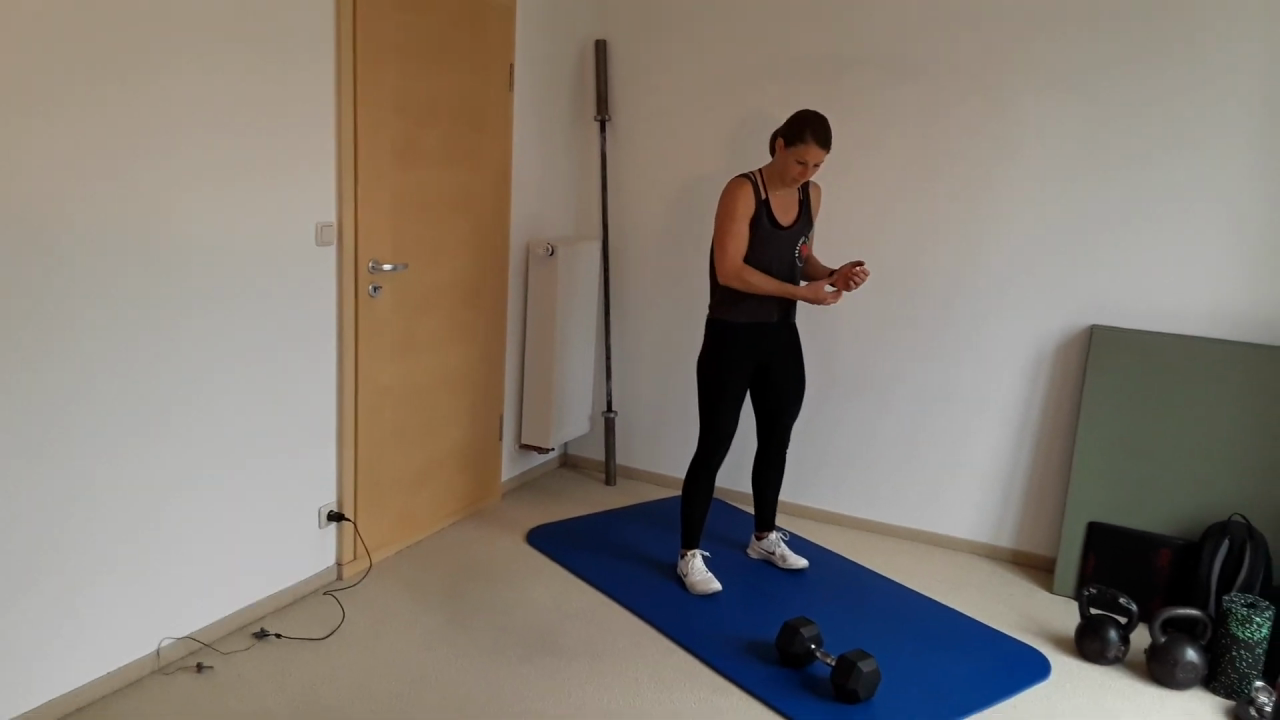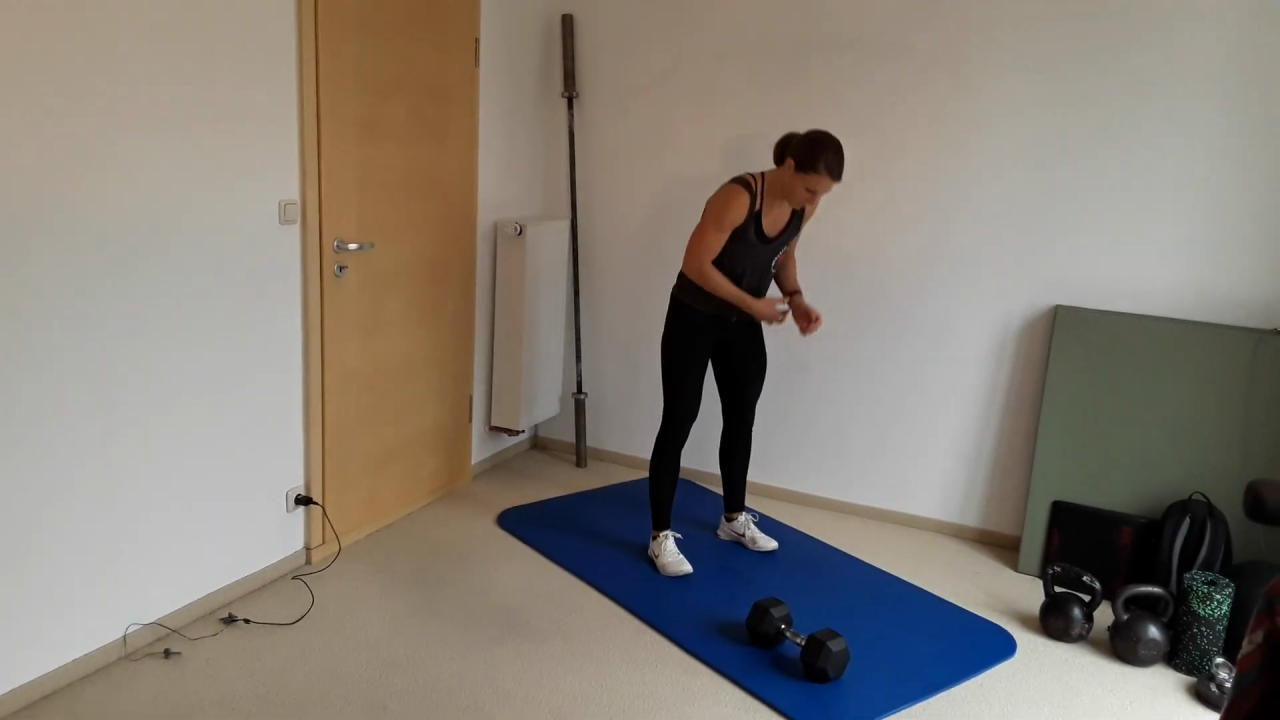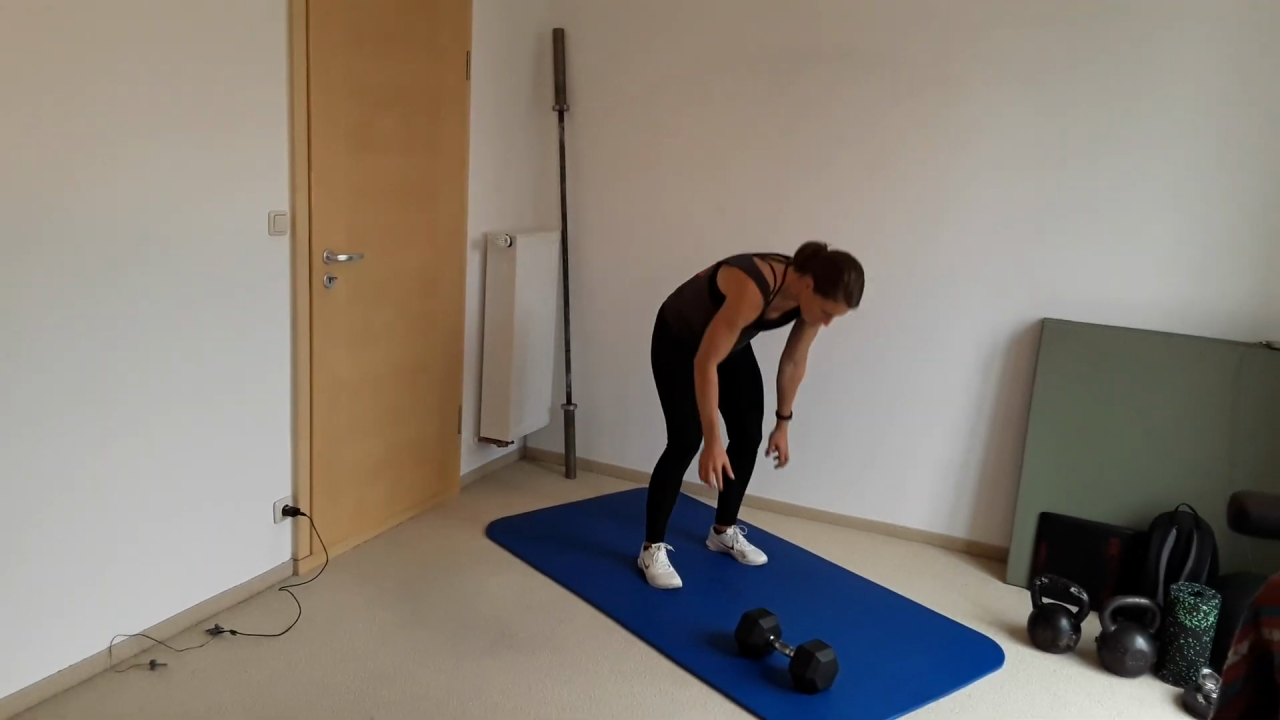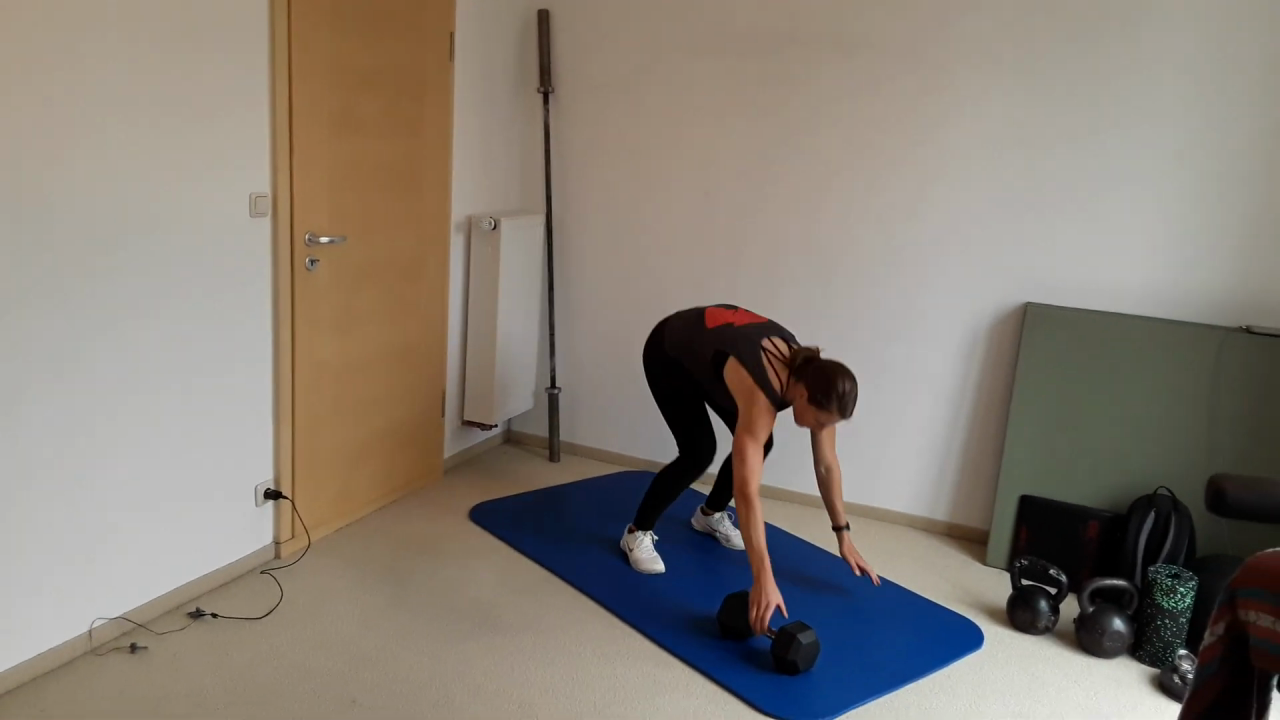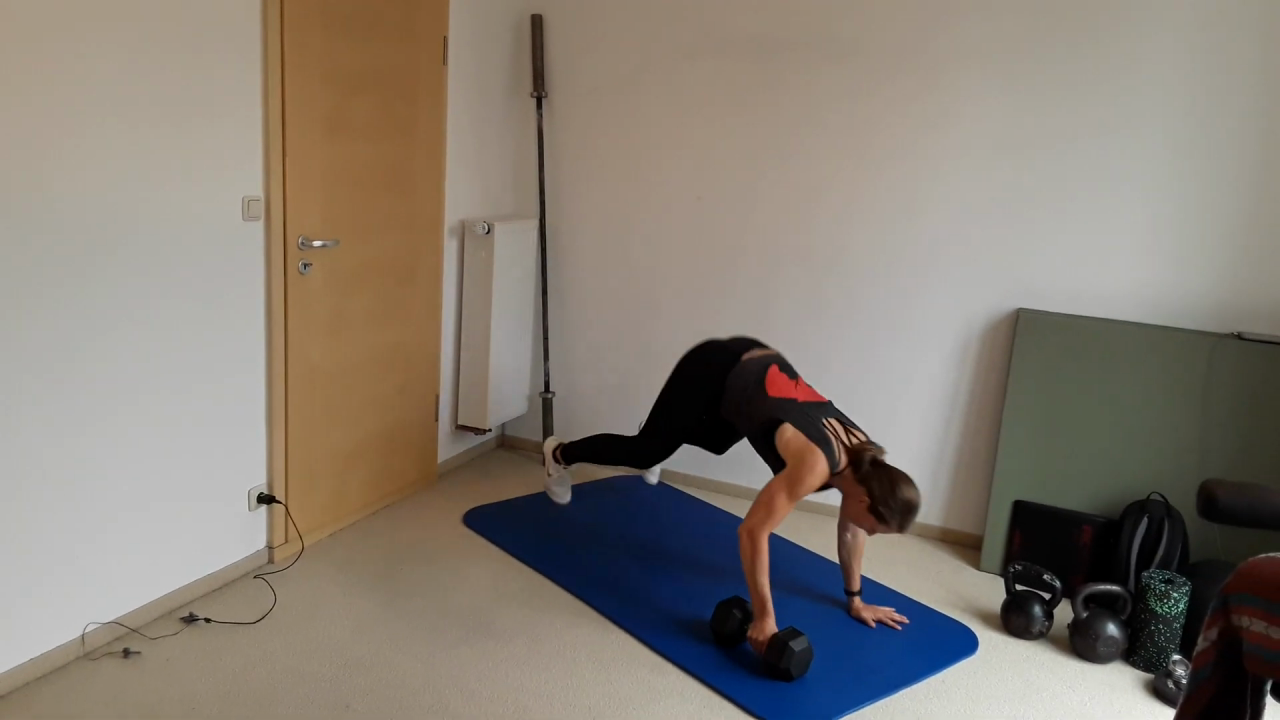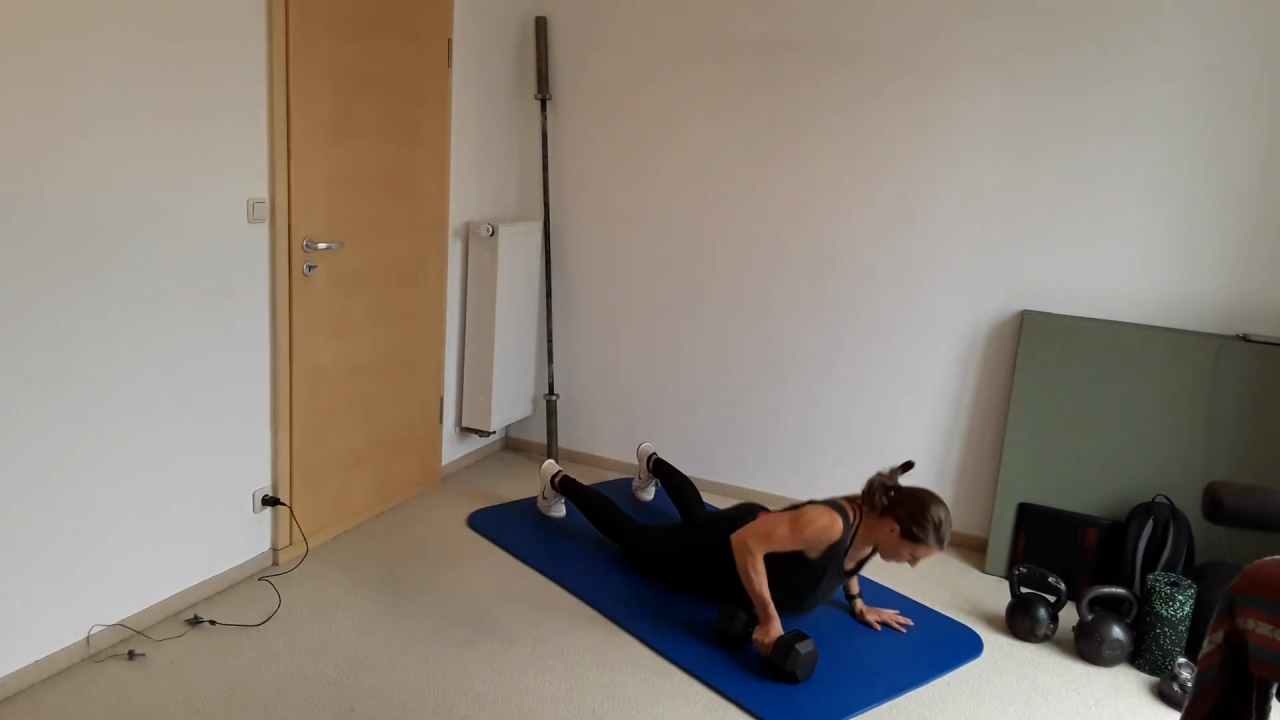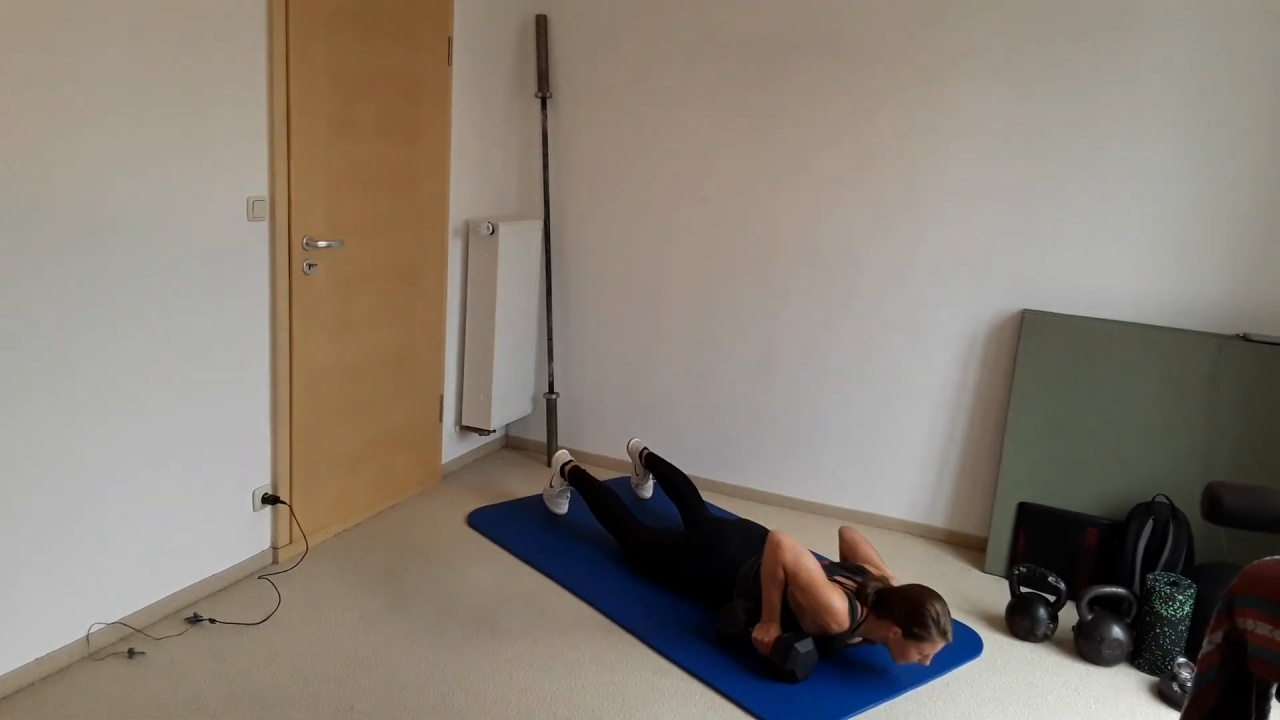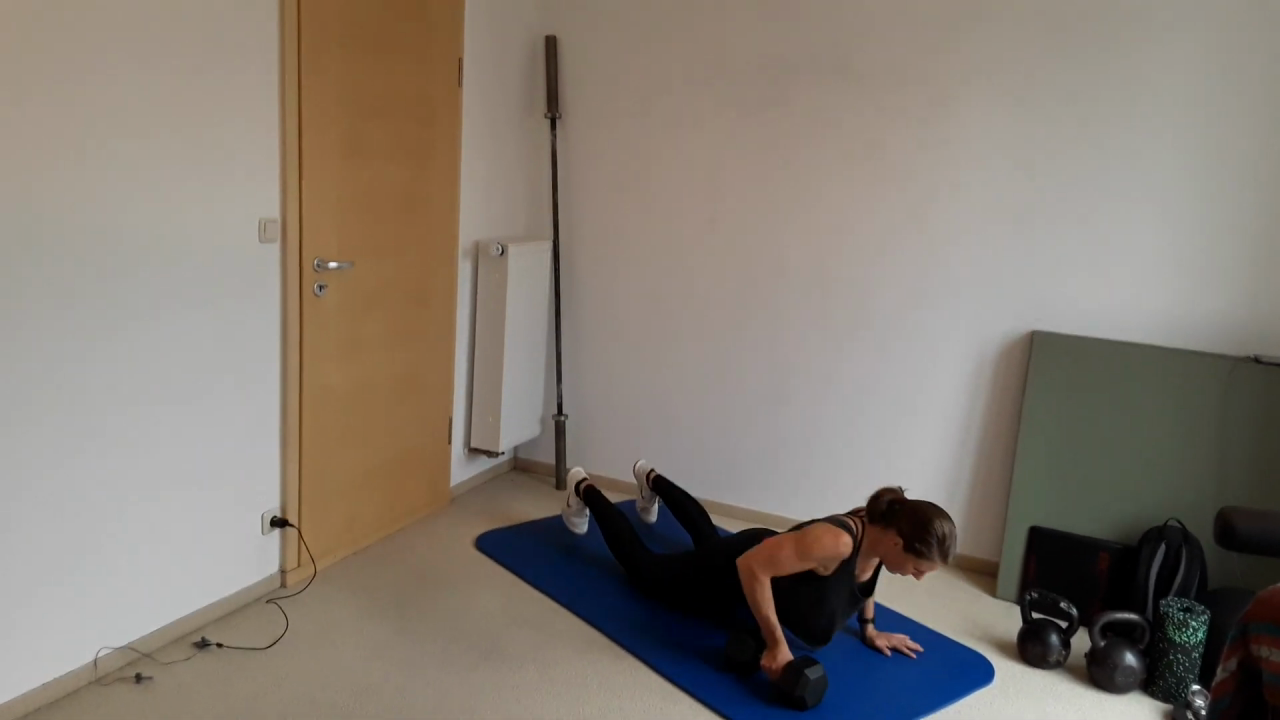
dt=0.3s
person 1, frame 1
left shoulder: (812, 196)
right shoulder: (742, 191)
right elbow: (729, 271)
left wrist: (831, 275)
right wrist: (800, 292)
left hip: (782, 337)
right hip: (731, 337)
left knee: (776, 441)
right knee: (714, 446)
left ankle: (765, 537)
right ankle: (690, 554)
person 1, frame 2
left shoulder: (804, 203)
right shoulder: (739, 197)
right elbow: (696, 263)
left wrist: (795, 299)
right wrist: (754, 307)
left hip: (743, 319)
right hip: (693, 315)
left knee: (741, 421)
right knee: (679, 423)
left ankle: (734, 519)
right ankle: (660, 535)
person 1, frame 3
left shoulder: (810, 294)
right shoulder: (752, 290)
left elbow: (794, 359)
right elbow: (706, 362)
left wrist: (783, 422)
right wrist: (712, 442)
left hip: (731, 348)
right hip: (678, 341)
left knee: (749, 439)
right knee: (686, 442)
left ankle: (724, 530)
right ankle: (653, 549)
person 1, frame 4
left shoulder: (815, 382)
right shoulder: (759, 392)
left elbow: (827, 460)
right elbow: (747, 490)
left wrist: (843, 535)
right wrist: (764, 581)
left hip: (710, 338)
right hip: (669, 351)
left knee: (756, 445)
right knee: (697, 453)
left ankle: (710, 514)
right ankle: (637, 533)
person 1, frame 5
left shoulder: (865, 463)
right shoulder: (813, 465)
left elbow: (852, 529)
right elbow: (752, 533)
left wrist: (855, 600)
right wrist: (764, 619)
left hip: (753, 364)
right hip: (717, 376)
left knee: (714, 441)
right knee: (649, 448)
right ankle: (560, 455)
person 1, frame 6
left shoulder: (873, 517)
right shoulder: (828, 524)
right elbow: (746, 541)
left wrist: (858, 603)
right wrist: (768, 619)
left hip: (756, 525)
right hip: (724, 546)
left knee: (698, 515)
right knee: (632, 536)
left ankle: (651, 462)
right ankle: (558, 480)
person 1, frame 7
left shoulder: (882, 589)
right shoulder: (836, 614)
left elbow: (848, 532)
right elbow: (780, 544)
right wrist: (771, 620)
left hip: (750, 546)
right hip: (721, 569)
left knee: (701, 516)
right knee: (636, 537)
left ankle: (644, 457)
right ankle: (569, 471)
person 1, frame 8
left shoulder: (881, 524)
right shoulder: (835, 542)
right elbow: (749, 567)
left wrist: (869, 627)
right wrist: (775, 645)
left hip: (765, 556)
right hip: (733, 570)
left knee: (706, 536)
right knee: (644, 569)
left ankle: (650, 479)
right ankle: (585, 489)
